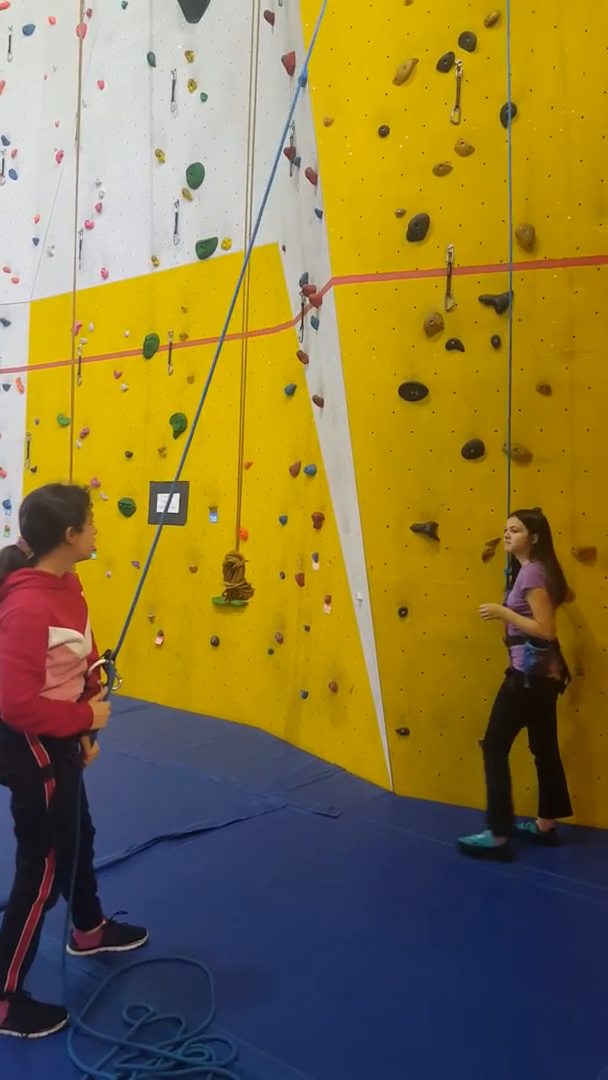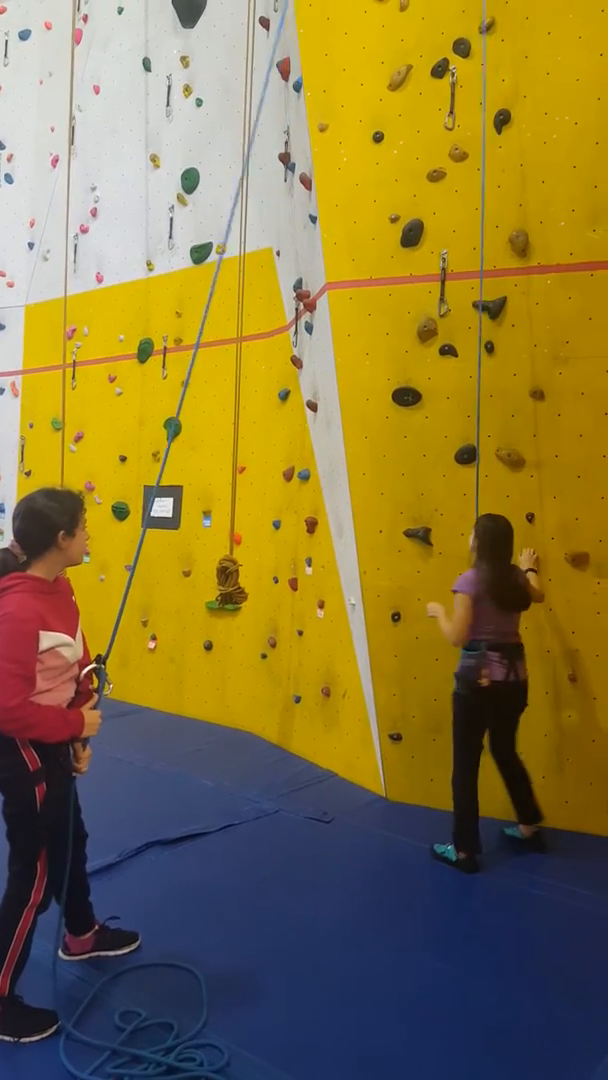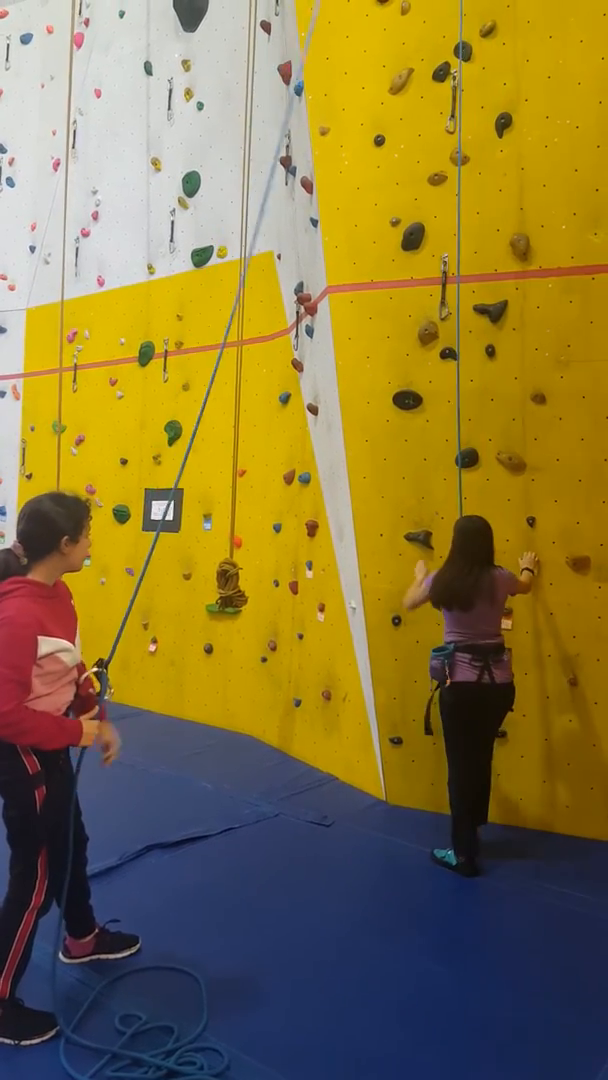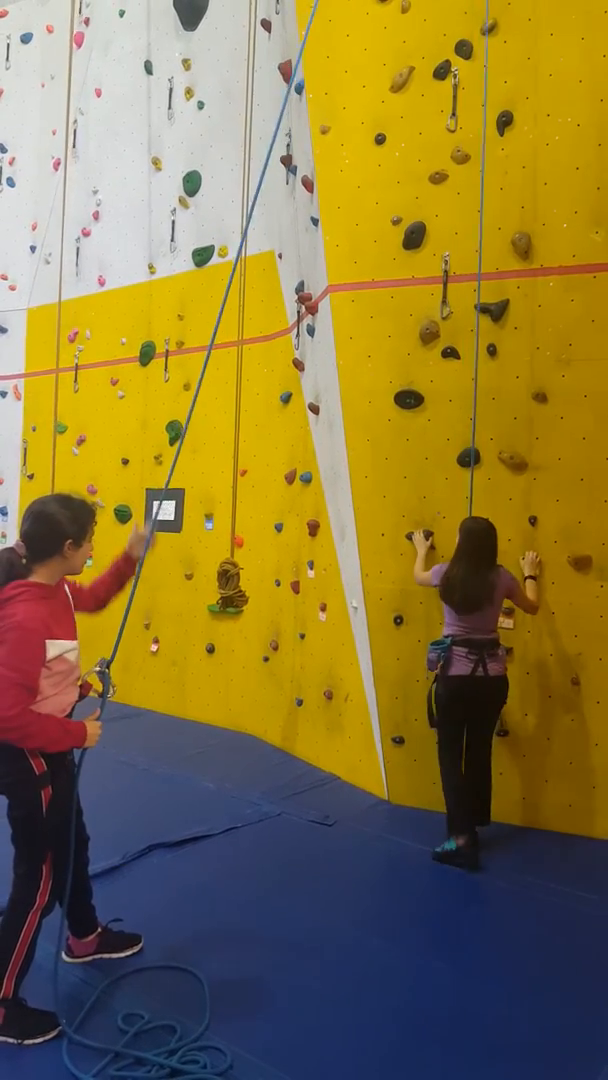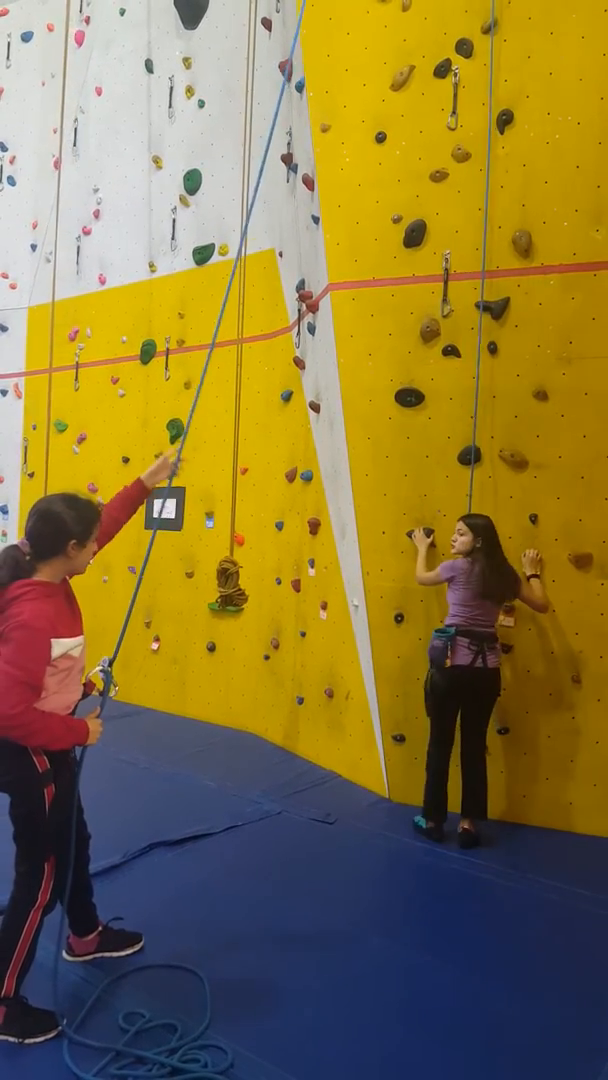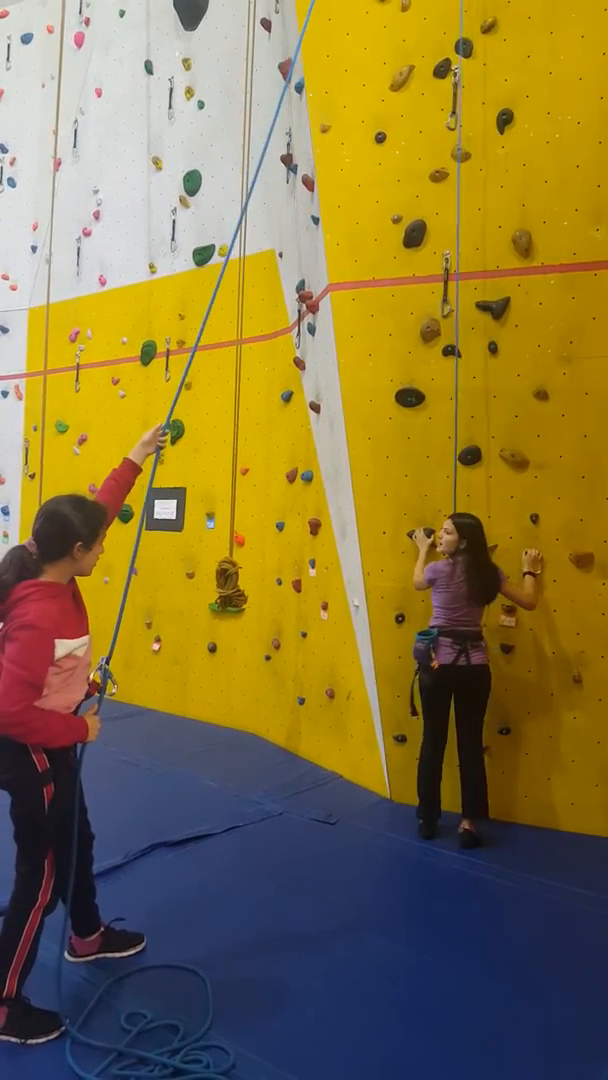
dt=0.4s
person 1, frame 1
left shoulder: (65, 585)
left wrist: (85, 730)
right wrist: (86, 717)
left hip: (58, 742)
left knee: (77, 839)
left ankle: (89, 930)
person 1, frame 2
left shoulder: (57, 588)
left wrist: (79, 735)
right wrist: (76, 724)
left hip: (51, 745)
left knee: (70, 842)
left ankle: (82, 934)
person 1, frame 3
left shoulder: (55, 593)
left wrist: (96, 721)
right wrist: (74, 733)
left hip: (50, 748)
left knee: (70, 845)
left ankle: (82, 937)
person 1, frame 4
left shoulder: (53, 588)
left elbow: (87, 600)
left wrist: (128, 561)
right wrist: (78, 734)
left hip: (47, 748)
left knee: (72, 844)
left ankle: (85, 936)
person 1, frame 5
left shoulder: (48, 580)
left elbow: (100, 528)
left wrist: (146, 484)
right wrist: (81, 732)
left hip: (48, 748)
left knee: (73, 843)
left ankle: (86, 935)
person 1, frame 6
left shoulder: (54, 579)
left elbow: (98, 508)
left wrist: (136, 459)
right wrist: (80, 728)
left hip: (51, 746)
left knee: (76, 842)
left ankle: (88, 935)
person 2, frame 1
left shoulder: (531, 573)
right shoulder: (536, 570)
left elbow: (546, 630)
right elbow: (565, 595)
left wrist: (503, 611)
left hip: (529, 670)
right hip: (543, 670)
left knee: (495, 746)
right knee: (544, 747)
left ankle: (498, 834)
right ankle: (546, 823)
person 2, frame 2
left shoulder: (470, 580)
right shoulder: (514, 579)
left elbow: (457, 638)
right elbow: (538, 595)
left wrist: (439, 612)
right wrist: (529, 568)
left hip: (479, 678)
right hip: (514, 678)
left knee: (466, 764)
right knee: (505, 752)
left ankle: (464, 850)
right ankle: (528, 827)
person 2, frame 3
left shoulder: (442, 580)
right shoulder: (500, 579)
left elbow: (409, 602)
right elbow: (525, 586)
left wrist: (419, 575)
right wrist: (528, 567)
left hip: (459, 681)
right hip: (497, 680)
left knee: (460, 765)
right knee: (481, 758)
left ankle: (463, 853)
right ankle: (471, 834)
person 2, frame 4
left shoulder: (446, 574)
right shoulder: (501, 578)
left elbow: (418, 576)
right elbow: (532, 606)
left wrist: (421, 549)
right wrist: (530, 573)
left hip: (455, 674)
right hip: (492, 675)
left knee: (449, 755)
right knee: (480, 753)
left ankle: (461, 838)
right ankle: (471, 830)
person 2, frame 5
left shoulder: (457, 567)
right shoulder: (505, 574)
left elbow: (421, 577)
right elbow: (542, 605)
left wrist: (422, 548)
right wrist: (532, 572)
left hip: (452, 662)
right hip: (487, 667)
left knee: (440, 742)
right knee: (474, 745)
left ankle: (432, 820)
right ankle: (469, 823)
person 2, frame 6
left shoulder: (438, 569)
right shoulder: (488, 573)
left elbow: (417, 581)
right elbow: (529, 602)
left wrist: (422, 550)
right wrist: (530, 570)
left hip: (438, 663)
right hip: (474, 665)
left knee: (433, 740)
right knee: (471, 744)
left ankle: (427, 819)
right ankle: (469, 823)
